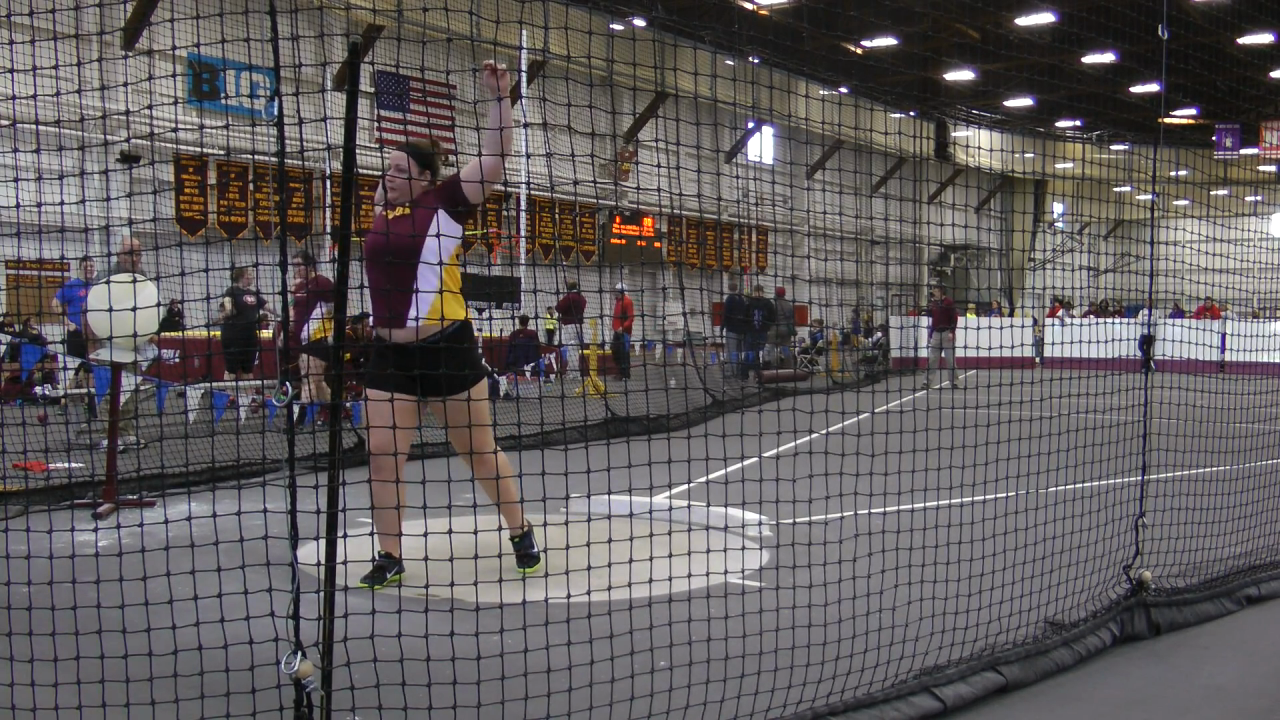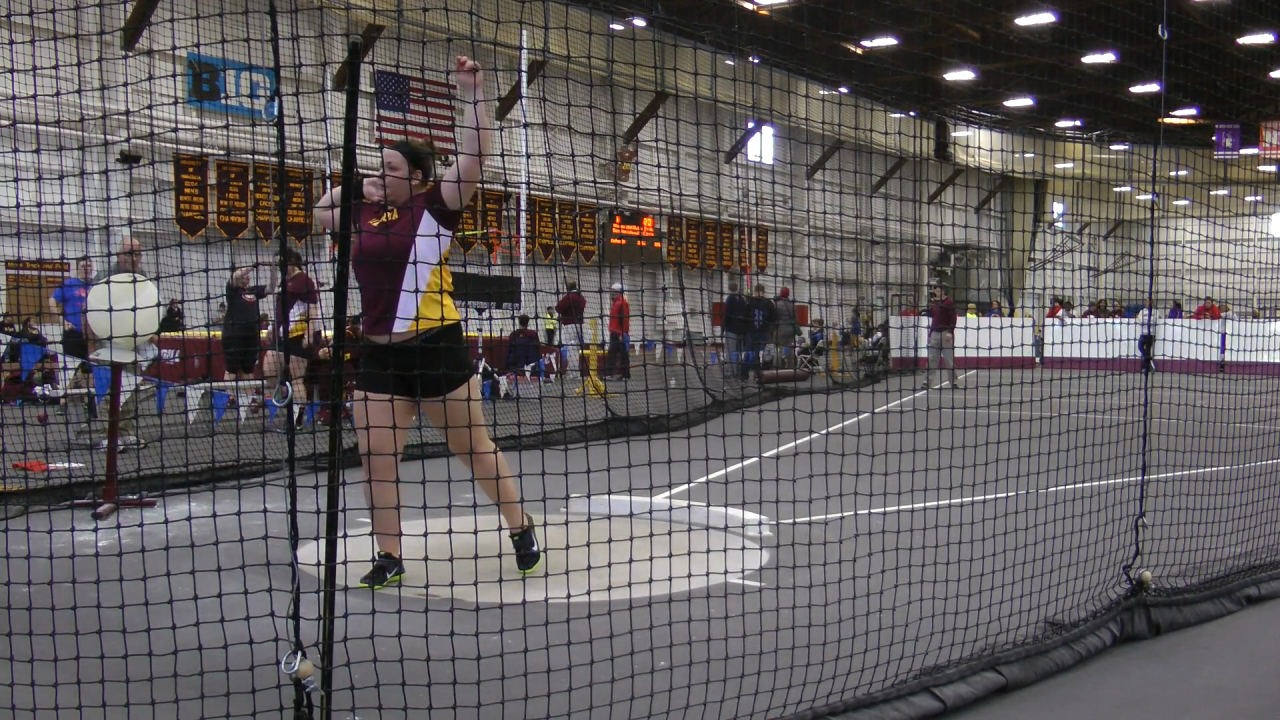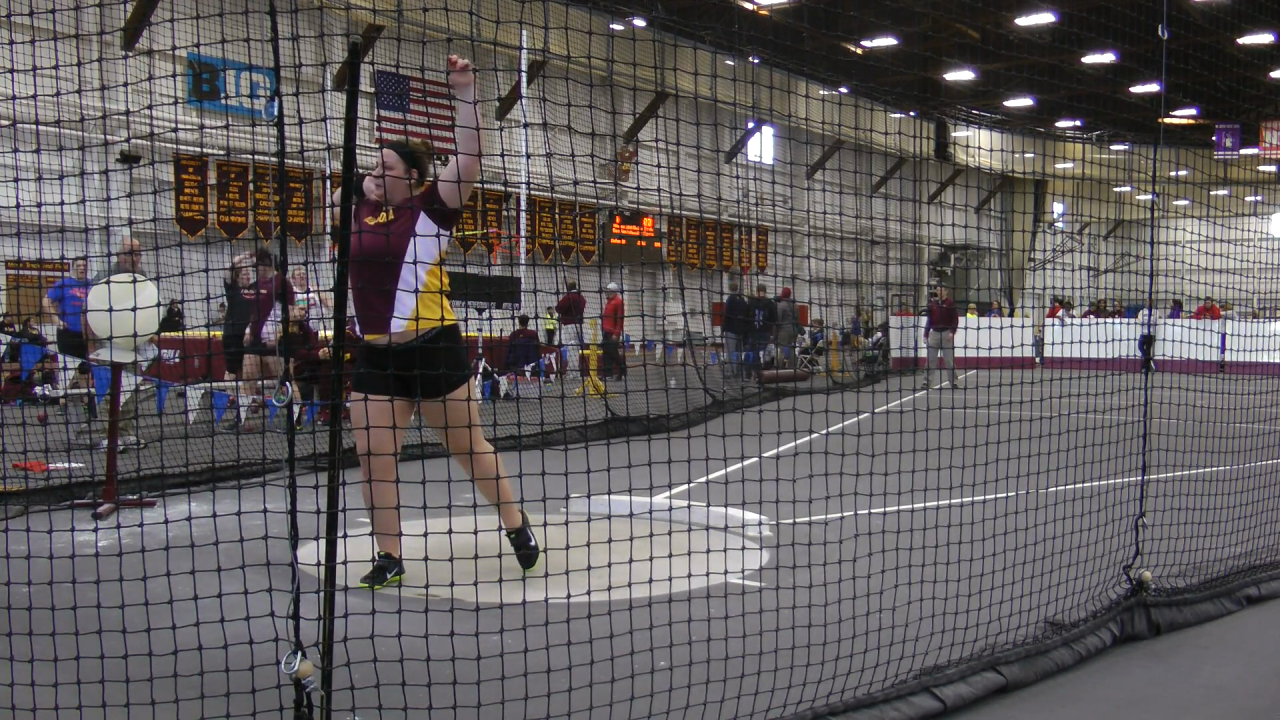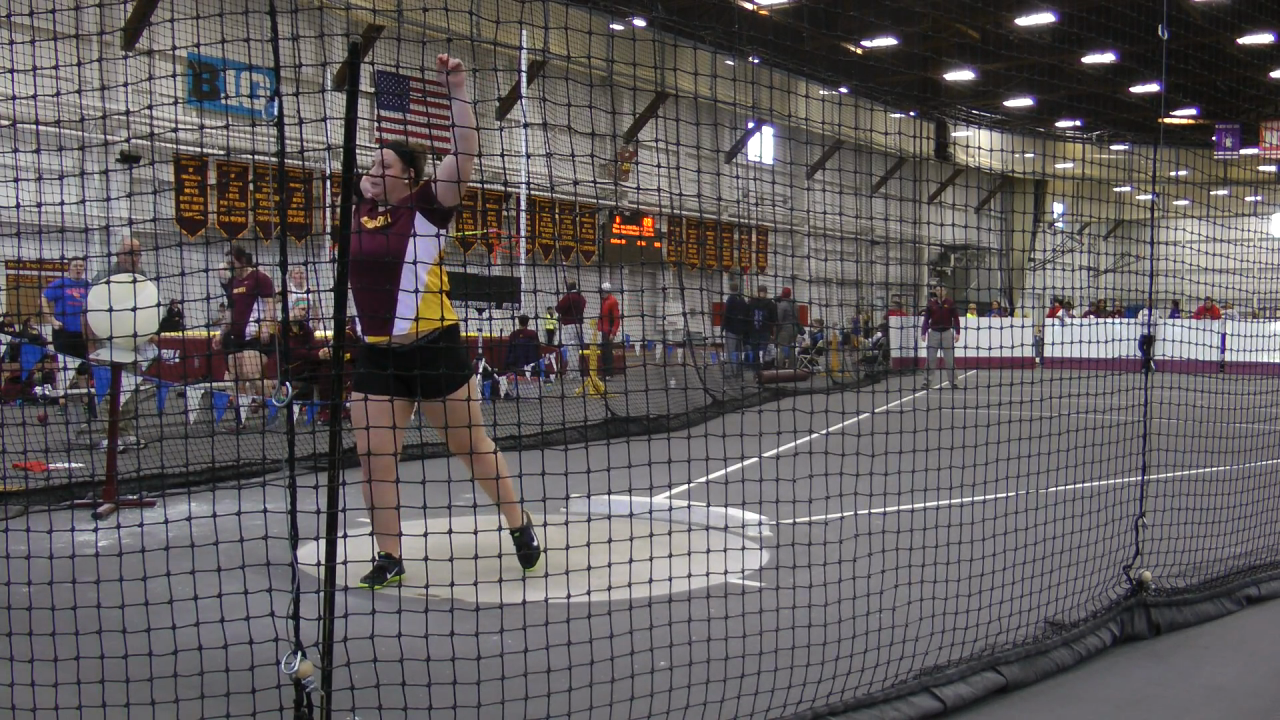
dt=0.3s
person 1, frame 1
left shoulder: (448, 201)
right shoulder: (386, 207)
left elbow: (494, 157)
right elbow: (369, 198)
left wrist: (497, 96)
right wrist: (383, 188)
left hip: (446, 348)
right hip: (390, 354)
left knee: (481, 453)
right knee: (383, 458)
left ankle: (521, 533)
right ankle: (390, 557)
person 1, frame 2
left shoulder: (434, 204)
right shoulder: (367, 208)
left elbow: (474, 158)
right elbow: (323, 213)
left wrist: (472, 94)
right wrist: (351, 189)
left hip: (436, 346)
right hip: (379, 355)
left knee: (475, 448)
right knee: (376, 460)
left ankle: (521, 528)
right ankle: (389, 557)
person 1, frame 3
left shoulder: (431, 205)
right shoulder: (365, 209)
left elbow: (470, 157)
left wrist: (464, 92)
right wrist: (358, 189)
left hip: (433, 348)
right hip: (375, 356)
left knee: (471, 449)
right knee: (374, 462)
left ankle: (517, 525)
right ankle: (389, 557)
person 1, frame 4
left shoulder: (428, 205)
right shoulder: (362, 209)
left elbow: (464, 153)
left wrist: (457, 89)
right wrist: (356, 187)
left hip: (434, 349)
right hip: (376, 356)
left knee: (473, 448)
right knee: (374, 461)
left ankle: (520, 526)
right ankle: (389, 557)
